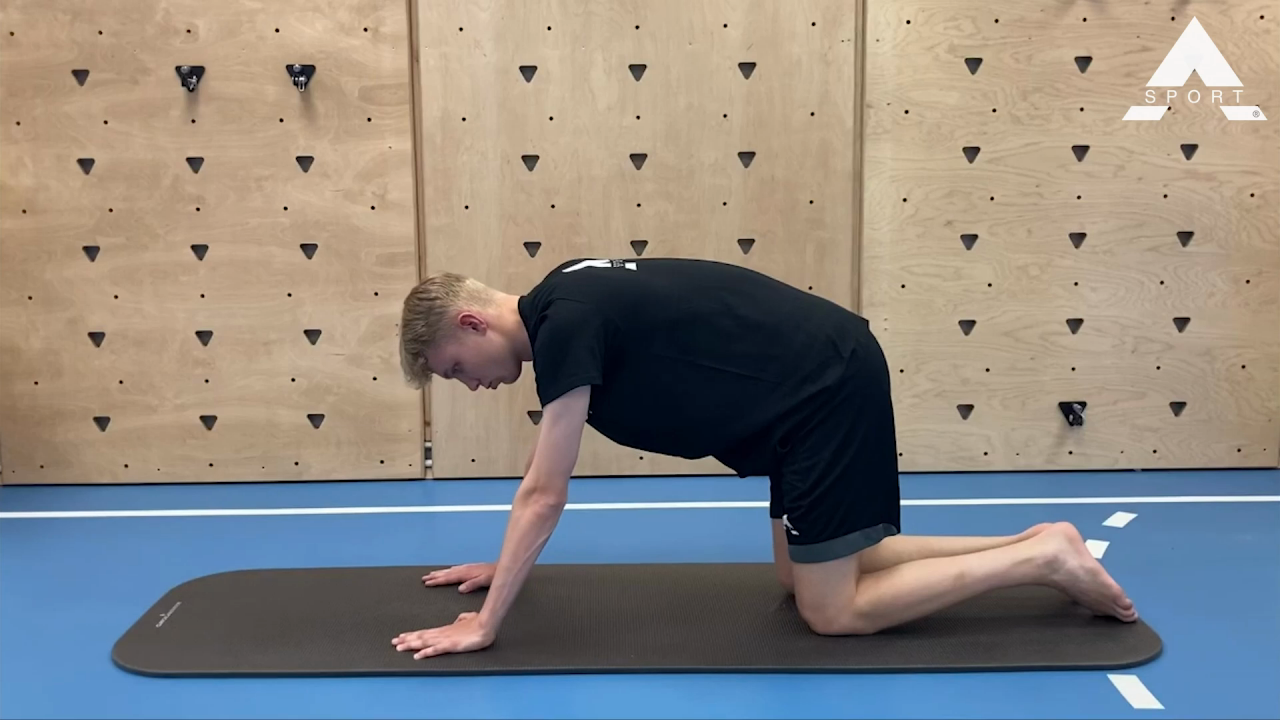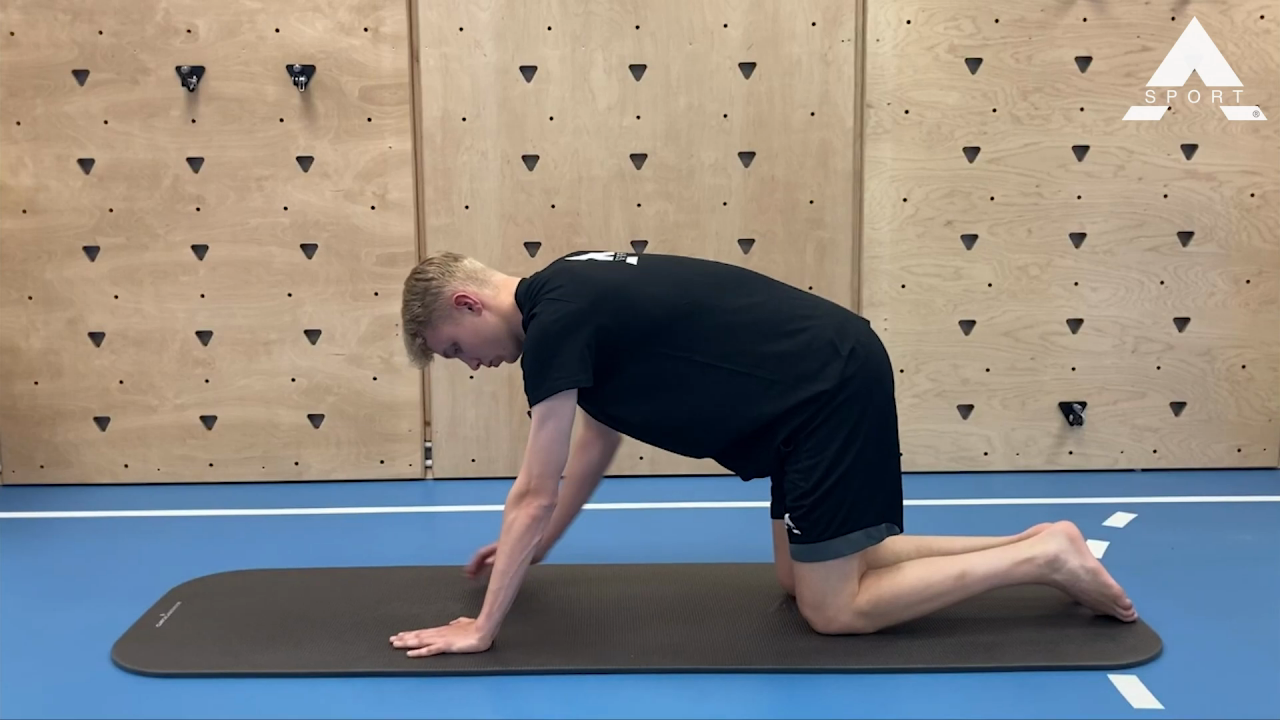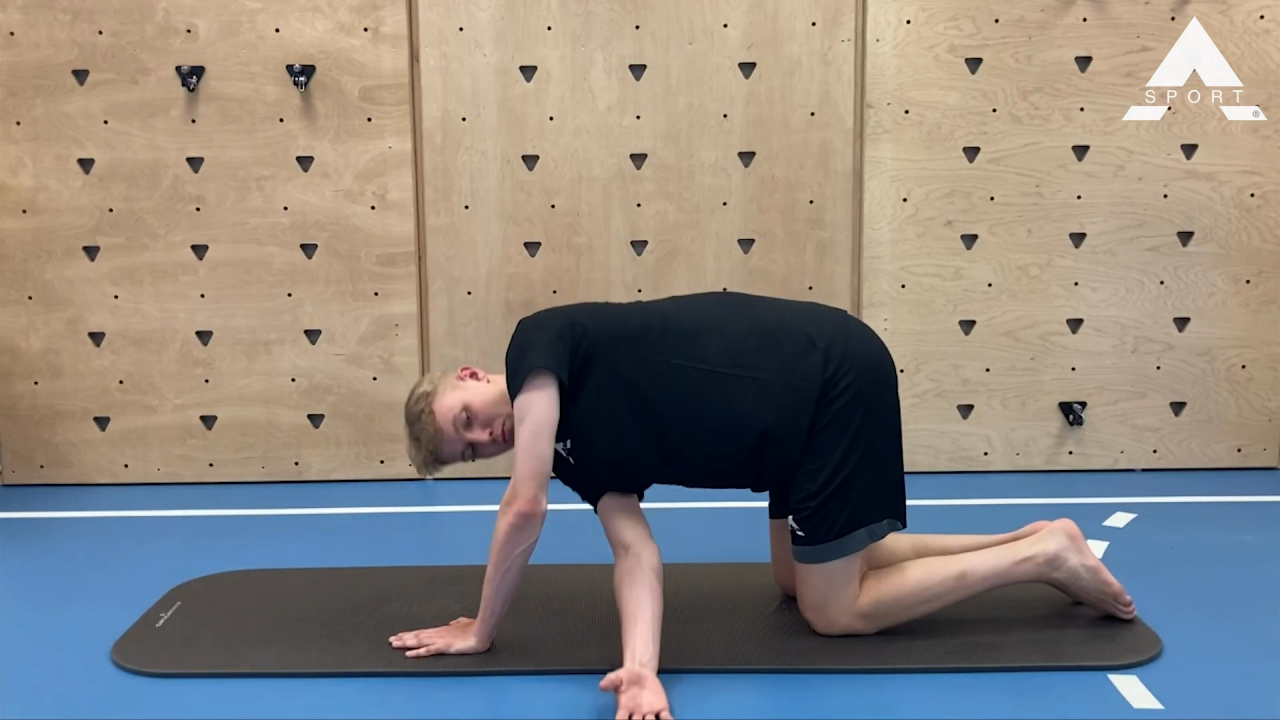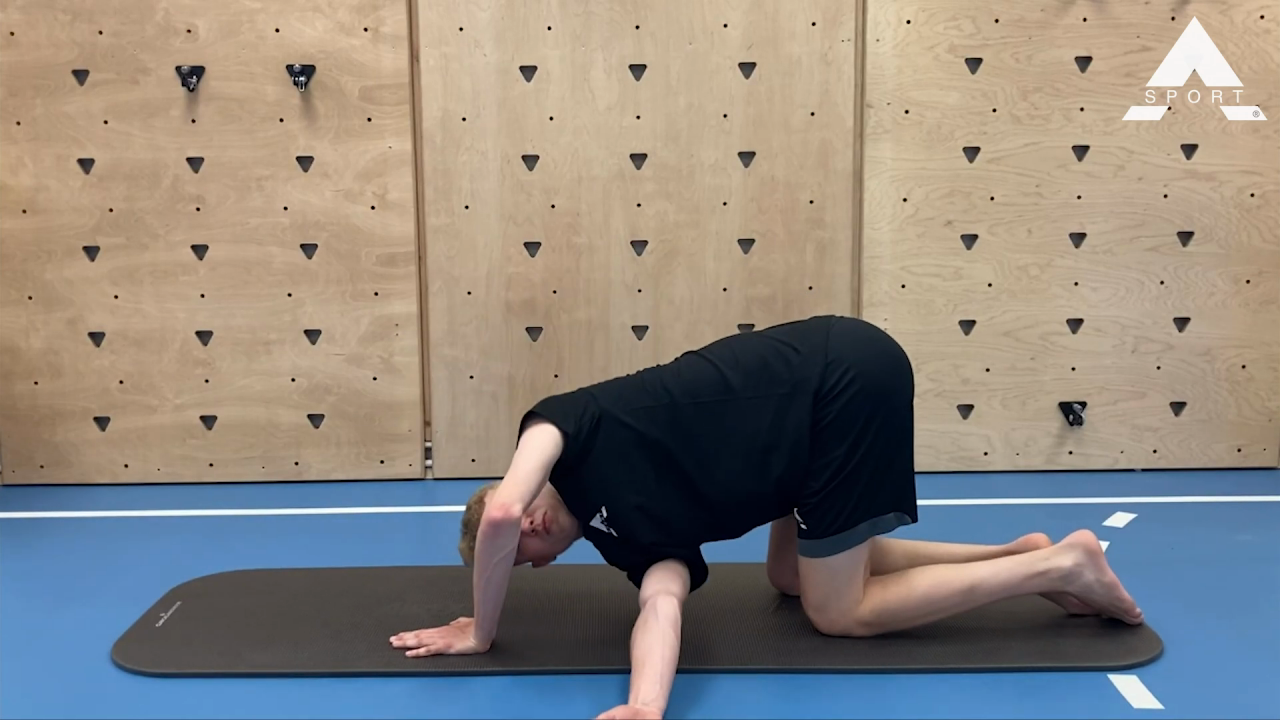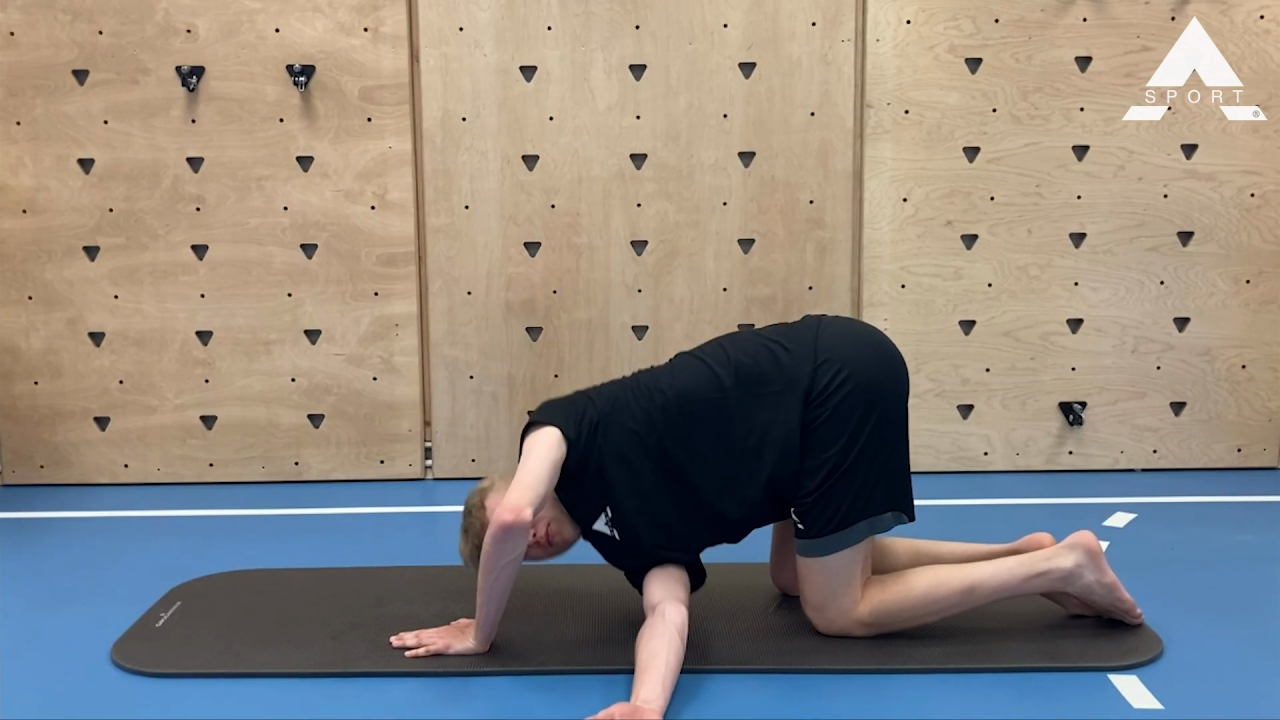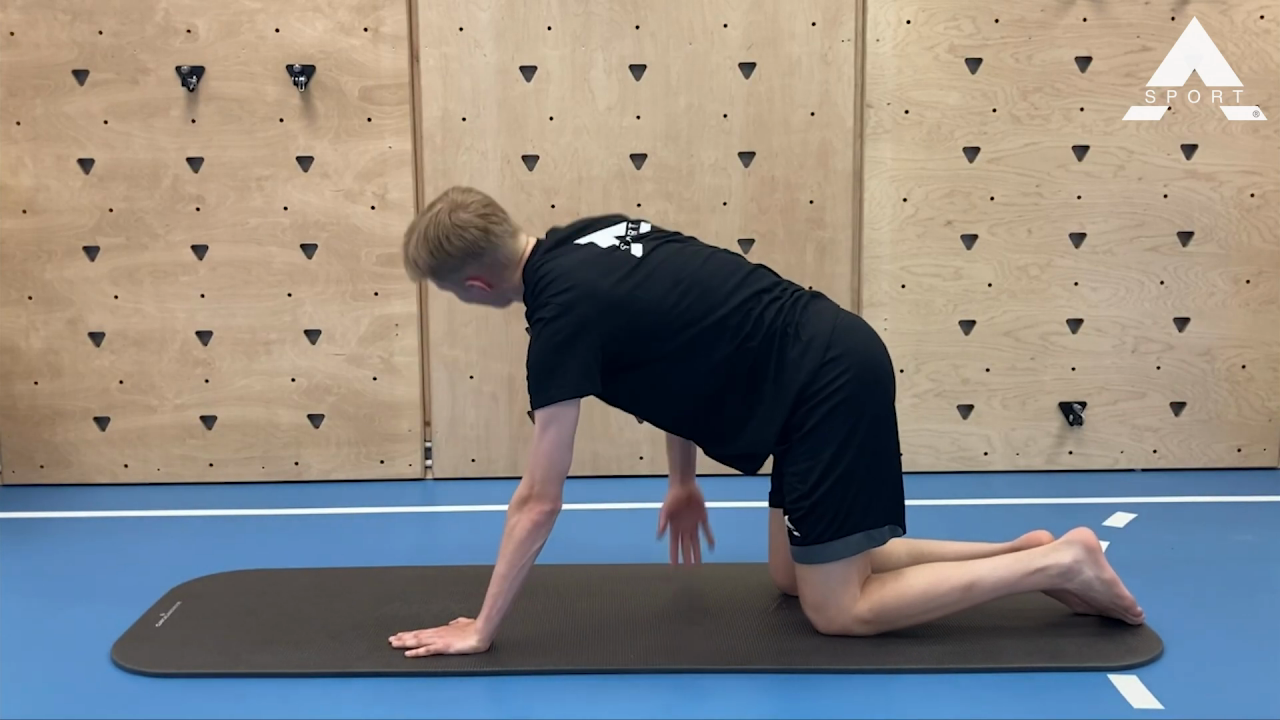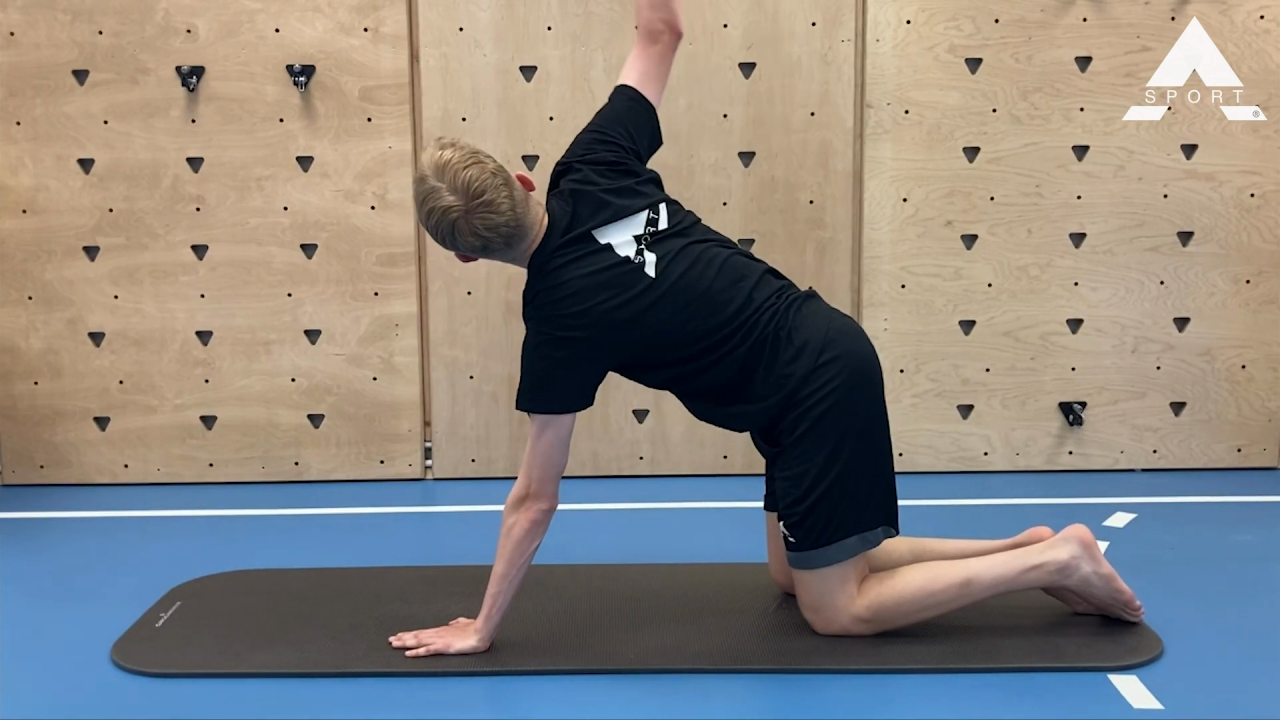
dt=0.7s
person 1, frame 1
left shoulder: (565, 326)
right shoulder: (563, 308)
left elbow: (544, 495)
right elbow: (542, 468)
left wrist: (483, 624)
right wrist: (503, 563)
left hip: (830, 387)
right hip: (825, 375)
left knee: (832, 609)
right knee: (805, 570)
left ankle: (1044, 560)
right ankle: (1032, 543)
person 1, frame 2
left shoulder: (555, 322)
right shoulder: (572, 299)
left elbow: (534, 494)
right elbow: (602, 434)
left wrist: (481, 630)
right wrist: (532, 545)
left hip: (831, 388)
right hip: (827, 375)
left knee: (833, 608)
right knee: (802, 574)
left ankle: (1046, 559)
right ankle: (1032, 542)
person 1, frame 3
left shoulder: (538, 344)
right shoulder: (573, 440)
left elbow: (524, 508)
right elbow: (635, 545)
left wrist: (479, 631)
left hip: (836, 378)
right hip: (824, 378)
left knee: (834, 610)
right knee: (799, 576)
left ankle: (1043, 555)
right ankle: (1022, 542)
person 1, frame 4
left shoulder: (558, 426)
right shoulder: (631, 533)
left elbow: (498, 512)
right elbow: (663, 607)
left wrist: (481, 631)
left hip: (844, 377)
right hip: (838, 379)
left knee: (837, 609)
right knee: (793, 576)
left ankle: (1057, 565)
right ankle: (1018, 554)
person 1, frame 5
left shoulder: (558, 426)
right shoulder: (636, 534)
left elbow: (511, 517)
right elbow: (670, 612)
left wrist: (480, 632)
left hip: (840, 379)
right hip: (836, 373)
left knee: (838, 611)
right knee: (797, 576)
left ankle: (1060, 567)
right ankle: (1024, 552)
person 1, frame 6
left shoulder: (563, 311)
right shoulder: (579, 239)
left elbow: (539, 501)
left wrist: (481, 628)
right wrist: (685, 484)
left hip: (828, 383)
right hip: (832, 357)
left knee: (838, 608)
right knee: (795, 572)
left ankle: (1058, 563)
right ankle: (1025, 549)
person 1, frame 7
left shoulder: (562, 314)
right shoulder: (590, 171)
left elbow: (535, 498)
left wrist: (481, 629)
left hip: (814, 394)
right hip: (825, 356)
left knee: (837, 609)
right knee: (797, 573)
left ankle: (1055, 562)
right ankle: (1026, 547)
